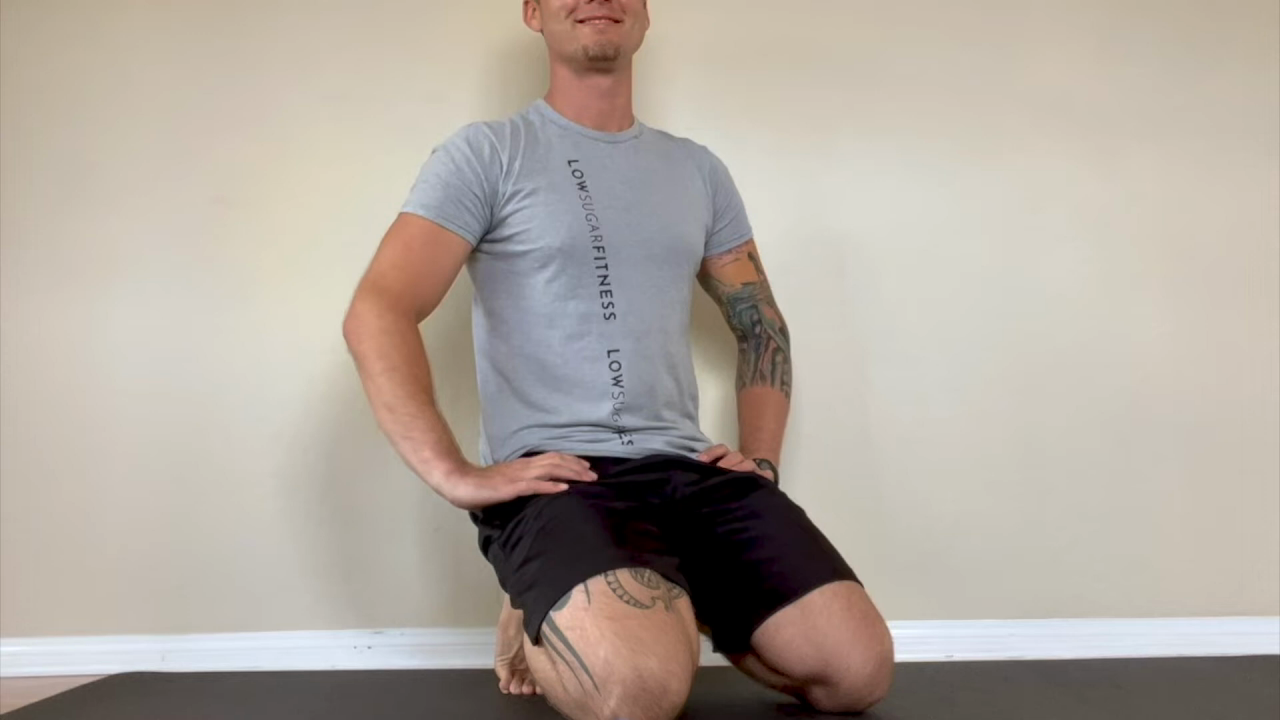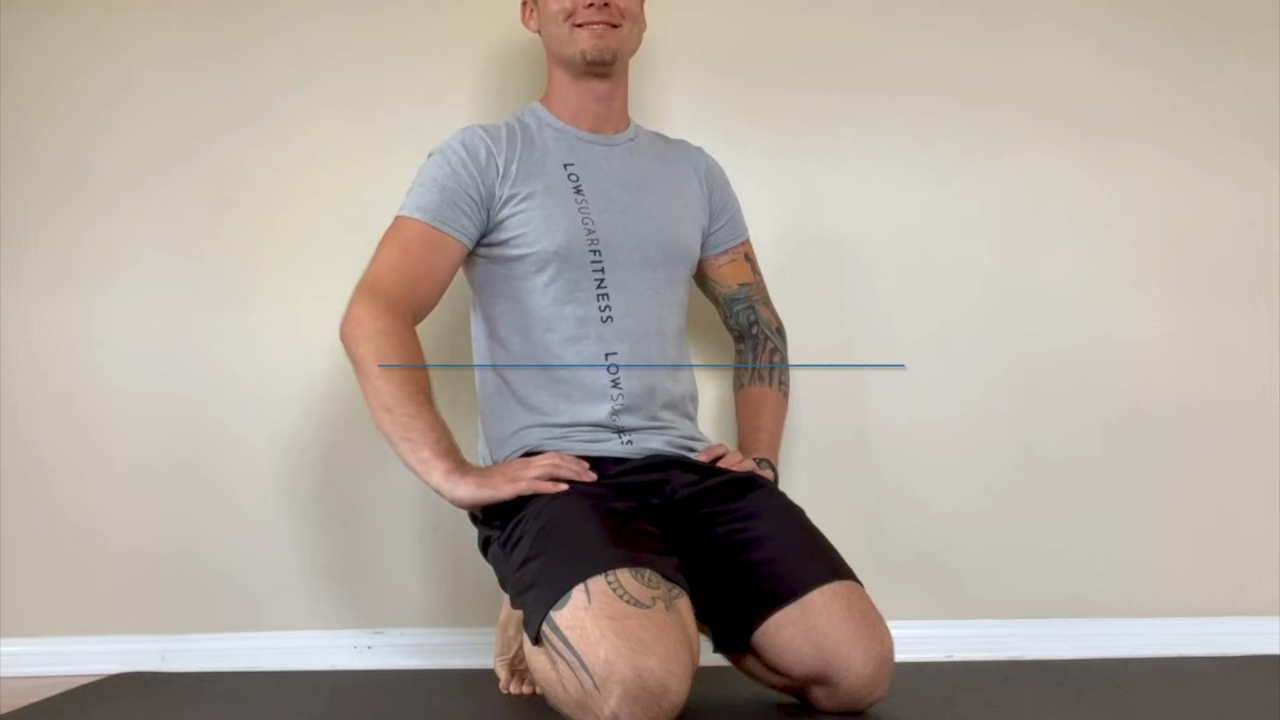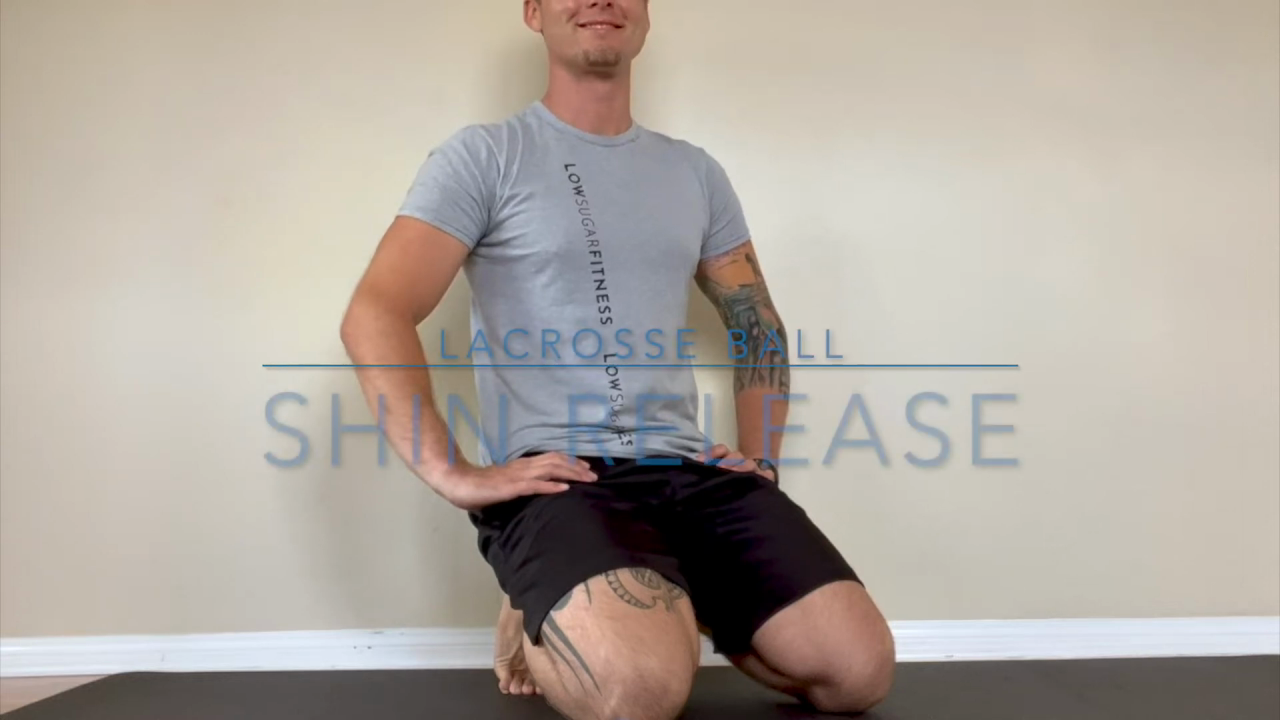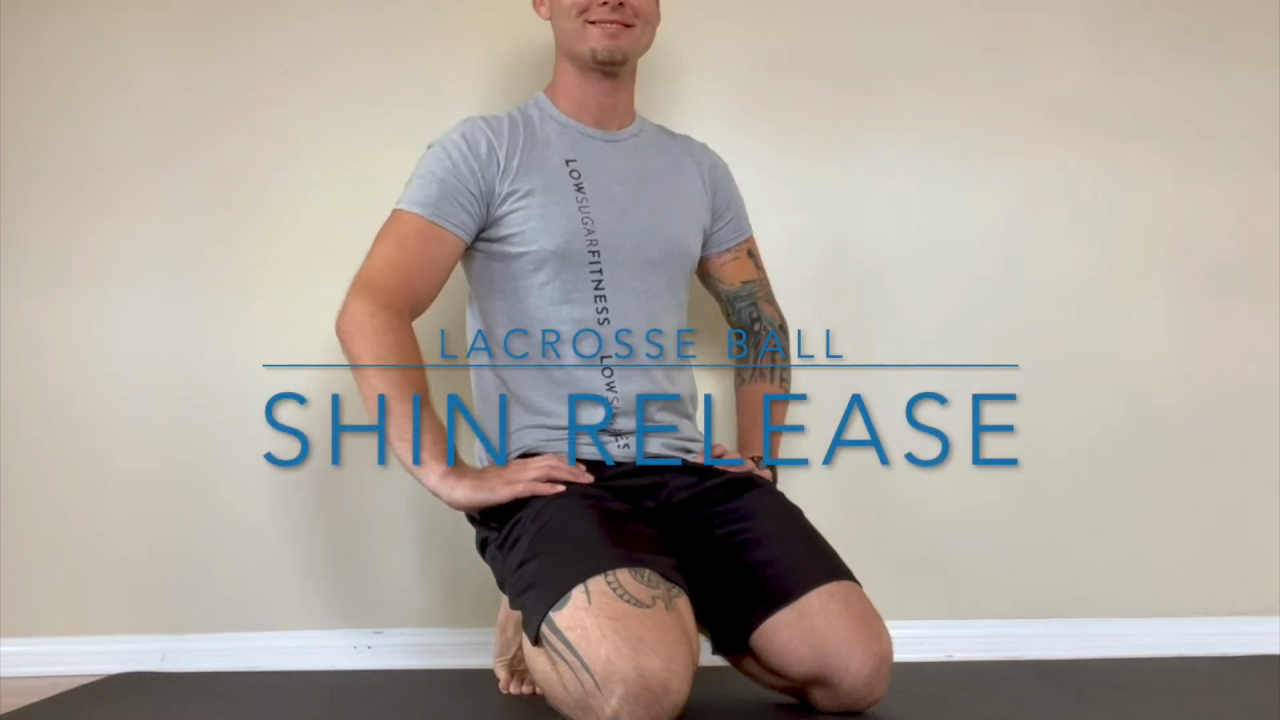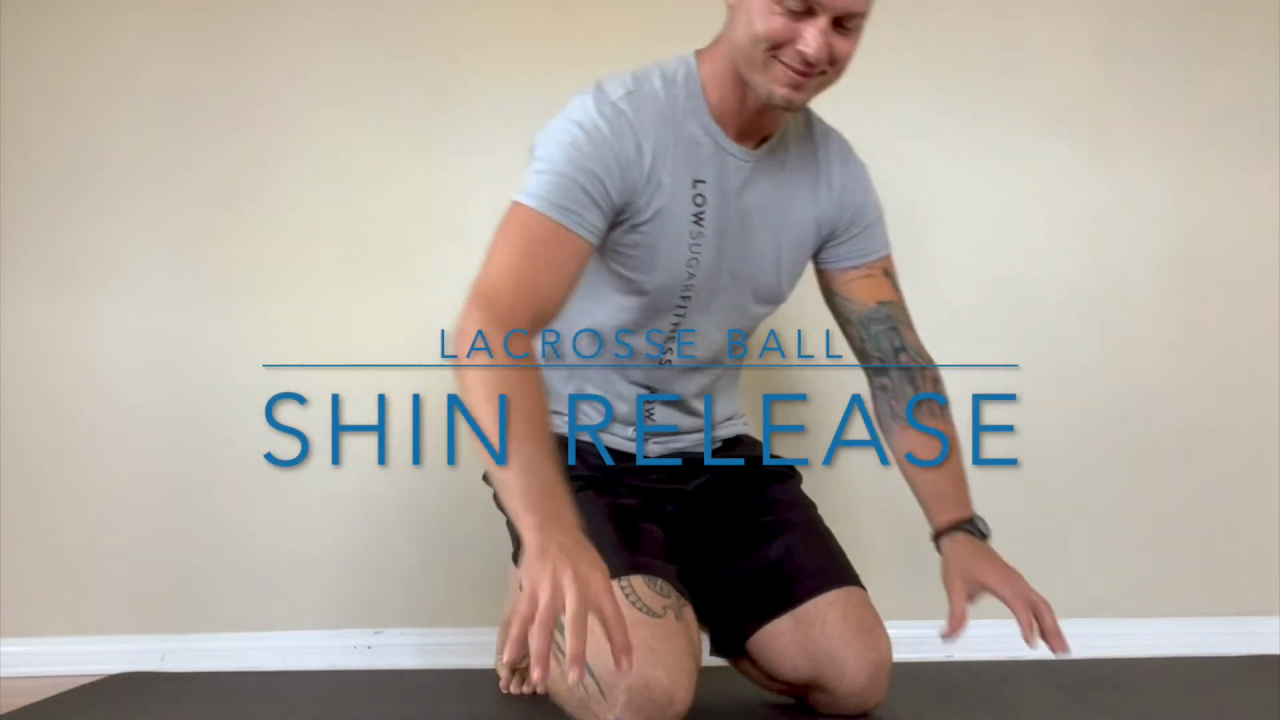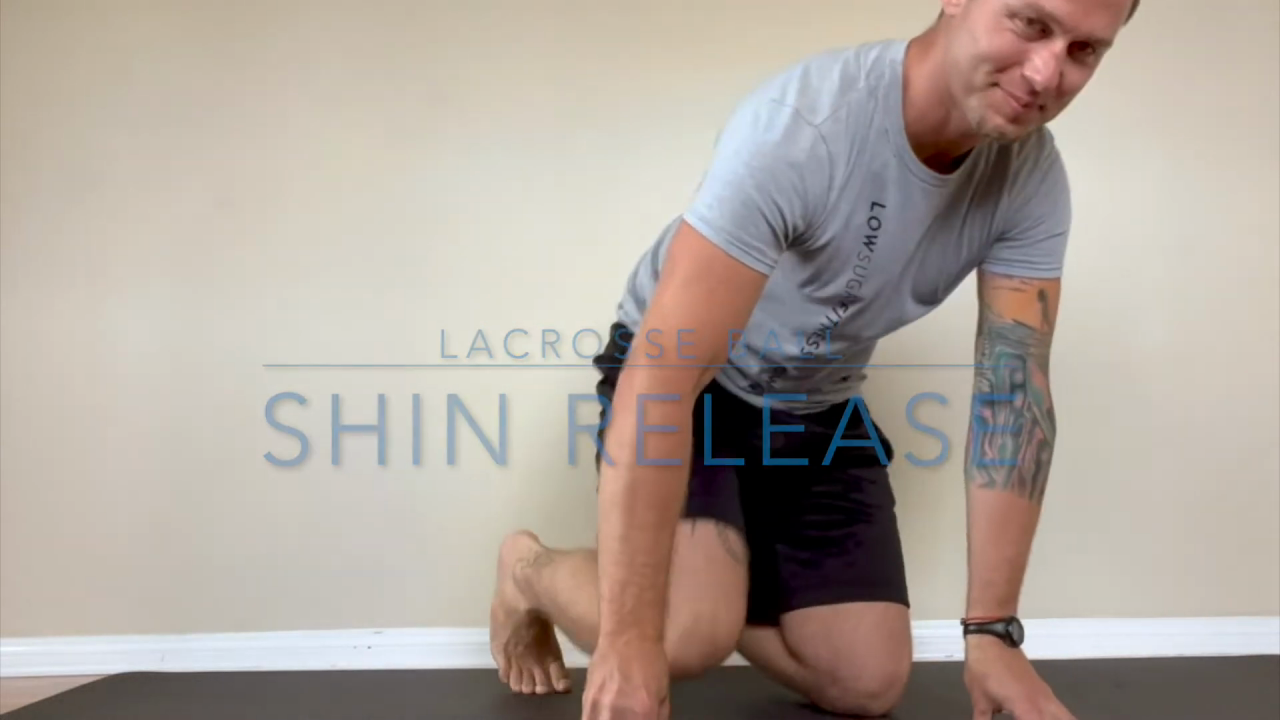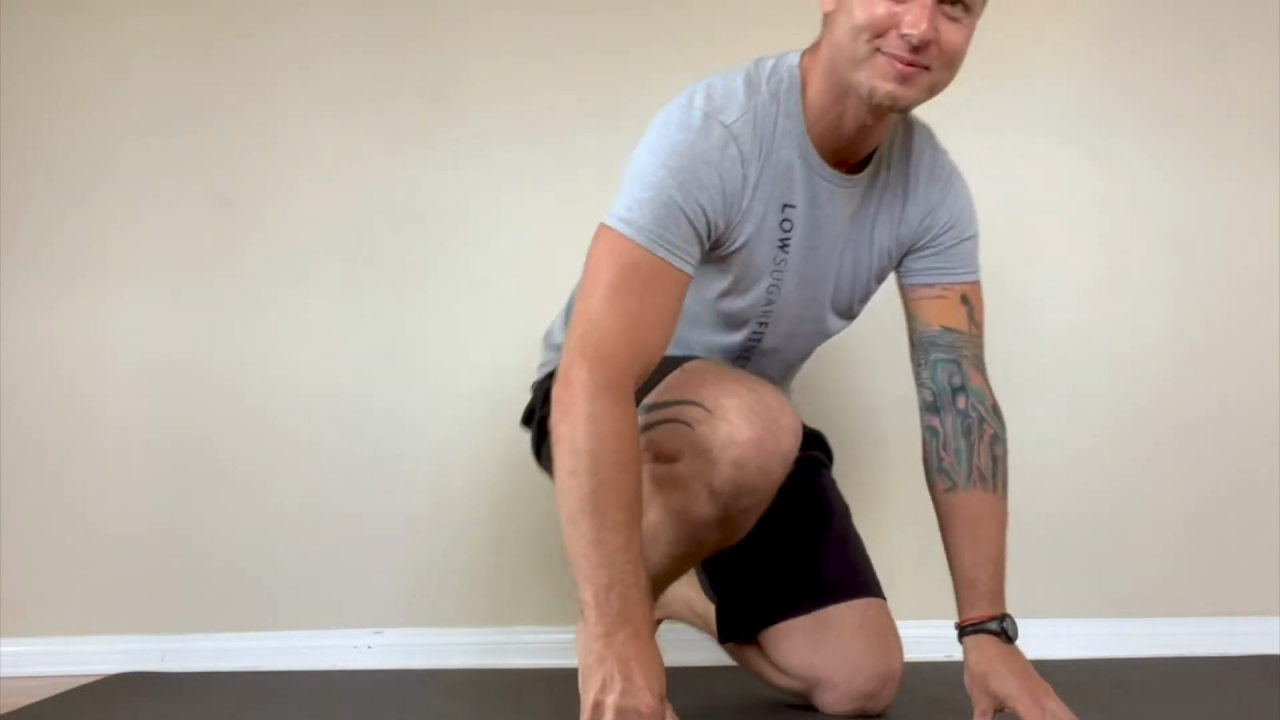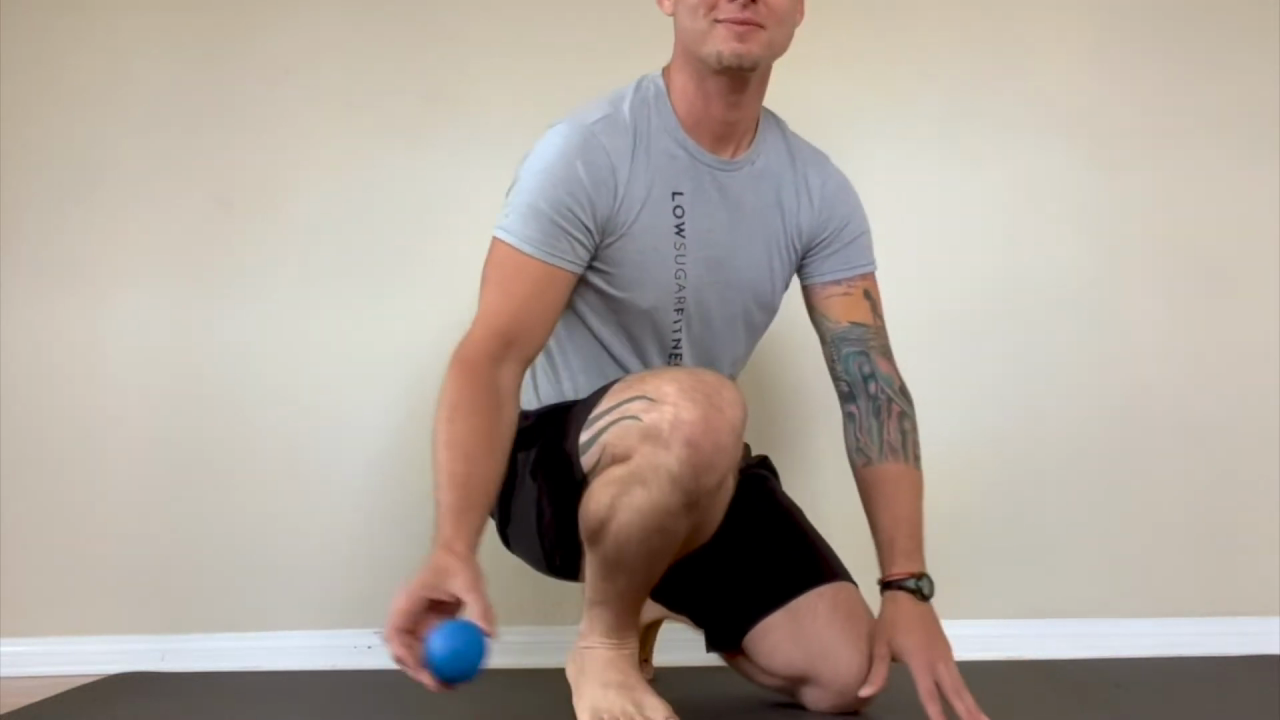
dt=0.7s
person 1, frame 1
left shoulder: (697, 169)
right shoulder: (487, 153)
left elbow: (761, 326)
right elbow: (376, 314)
left wrist: (761, 459)
right wrist: (456, 474)
left hip: (688, 467)
right hip: (554, 475)
left ankle: (670, 605)
right ankle: (544, 619)
person 1, frame 2
left shoulder: (693, 170)
right shoulder: (483, 156)
left elbow: (758, 328)
right elbow: (373, 318)
left wrist: (760, 459)
right wrist: (456, 475)
left hip: (690, 468)
right hip: (555, 475)
left ankle: (668, 601)
right ankle: (545, 620)
person 1, frame 3
left shoulder: (695, 172)
right shoulder: (484, 156)
left elbow: (758, 328)
right elbow: (374, 317)
left wrist: (760, 459)
right wrist: (455, 474)
left hip: (689, 469)
right hip: (553, 476)
left ankle: (669, 602)
right ankle: (544, 619)
person 1, frame 4
left shoulder: (698, 167)
right shoulder: (484, 149)
left elbow: (761, 322)
right elbow: (370, 313)
left wrist: (758, 455)
right wrist: (448, 473)
left hip: (691, 470)
right hip: (551, 476)
left ankle: (671, 603)
right ankle: (542, 621)
person 1, frame 5
left shoulder: (834, 173)
right shoulder: (609, 125)
left elbow: (892, 355)
right elbow: (490, 326)
left wrist: (961, 531)
right wrist: (548, 532)
left hip: (714, 456)
right hip: (576, 453)
left ankle: (666, 605)
right ankle: (537, 607)
person 1, frame 6
left shoulder: (1034, 178)
right shoulder: (799, 125)
left elbow: (1014, 397)
right elbow: (661, 374)
left wrist: (992, 630)
right wrist: (629, 635)
left hip: (820, 410)
right hip: (690, 382)
right knee: (689, 634)
left ankle: (690, 588)
right ankle: (533, 573)
person 1, frame 7
left shoulder: (933, 189)
right shoulder: (708, 134)
left elbow: (957, 397)
right elbow: (595, 380)
left wrist: (986, 628)
right wrist: (616, 635)
left hip: (742, 447)
right hip: (616, 412)
right knee: (749, 427)
left ankle: (677, 592)
right ankle: (608, 615)
person 1, frame 8
left shoulder: (819, 187)
right shoulder: (588, 151)
left elbow: (870, 383)
right elbow: (489, 358)
left wrist: (907, 588)
right wrist: (453, 545)
left hip: (698, 477)
right hip: (558, 457)
right knee: (699, 411)
left ankle: (657, 590)
right ankle: (604, 635)
